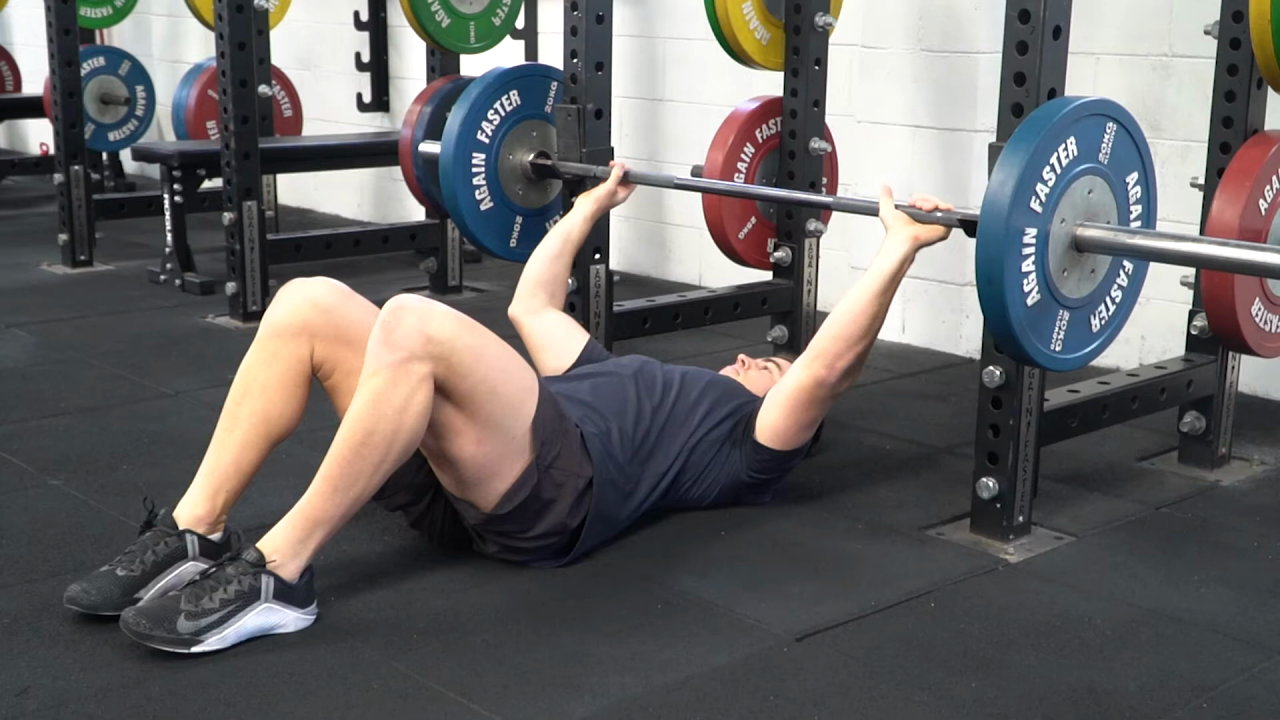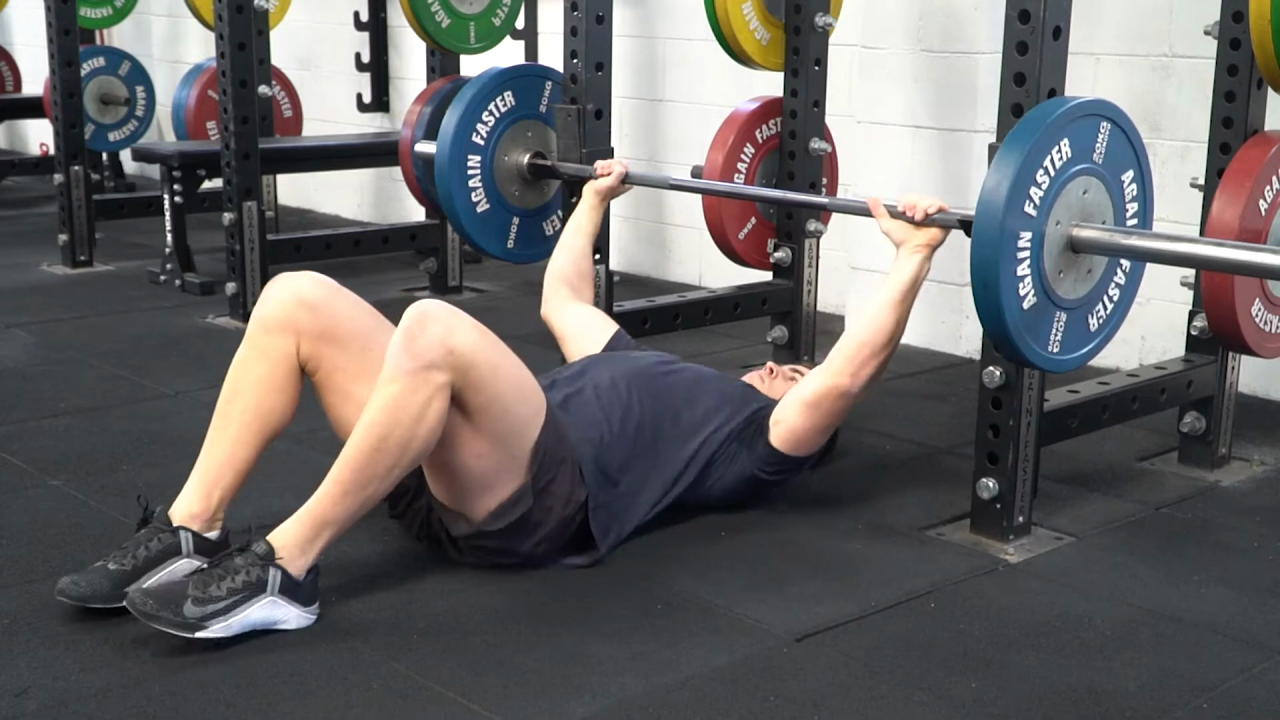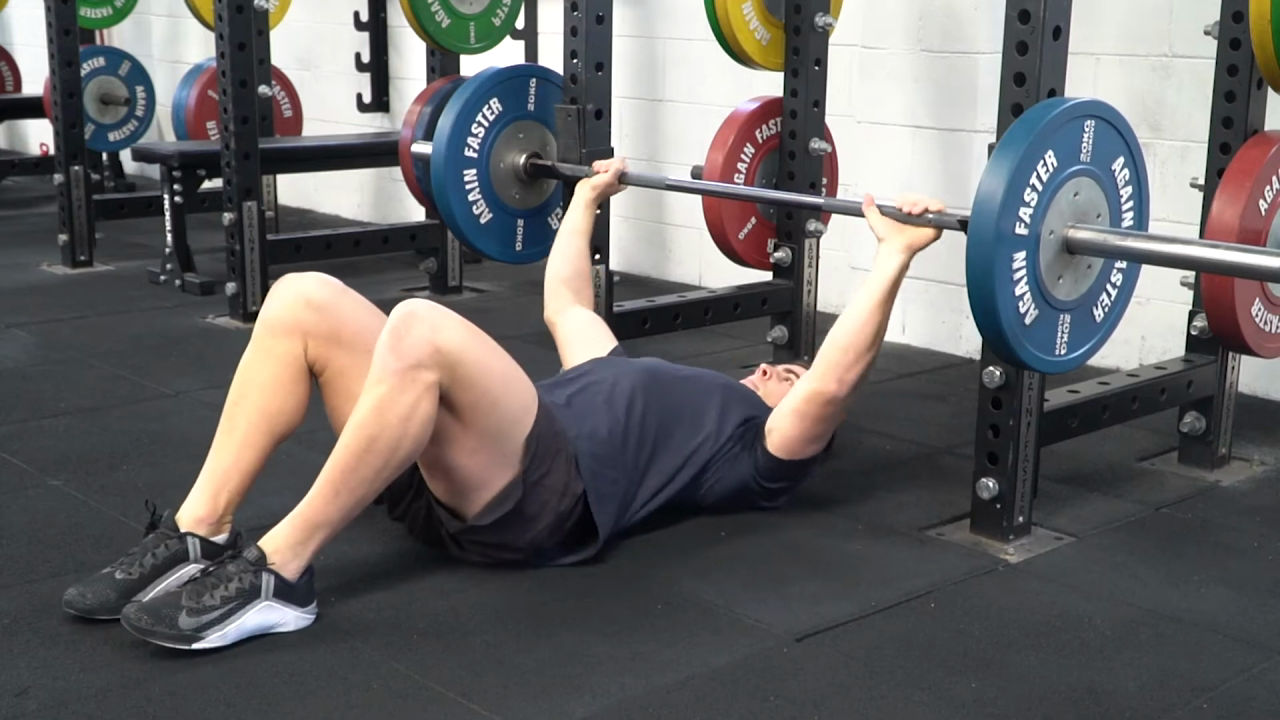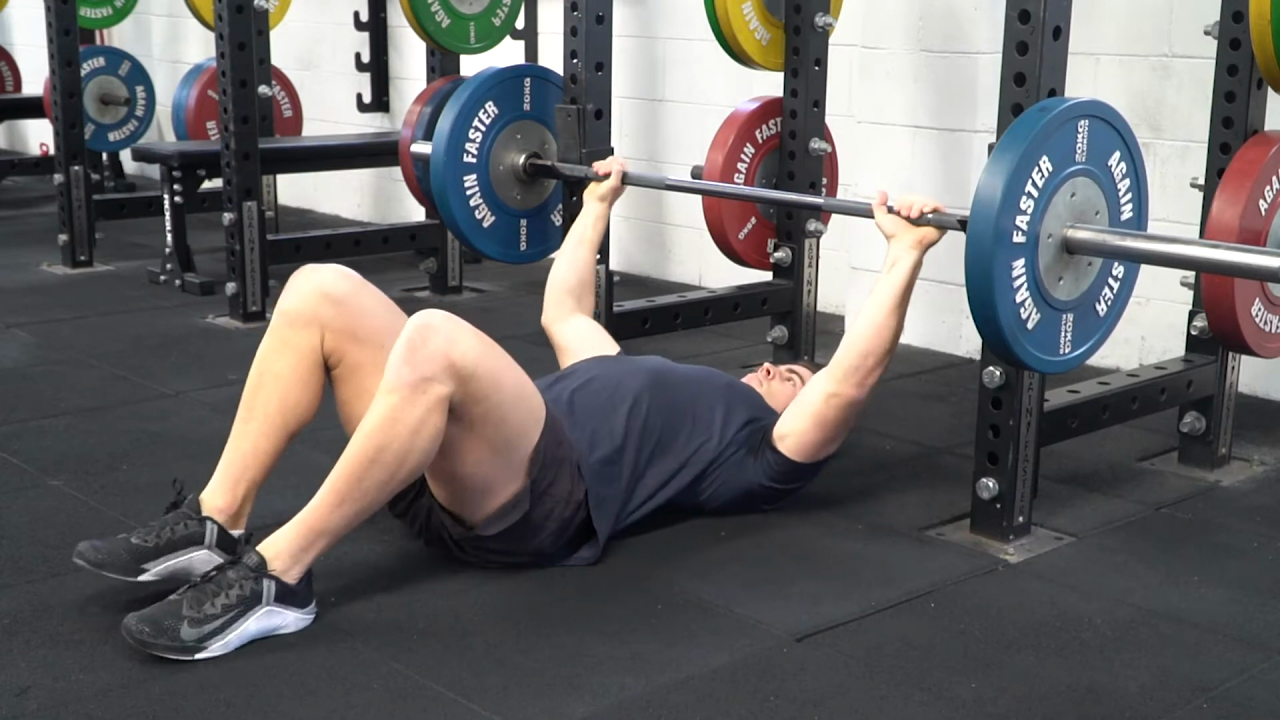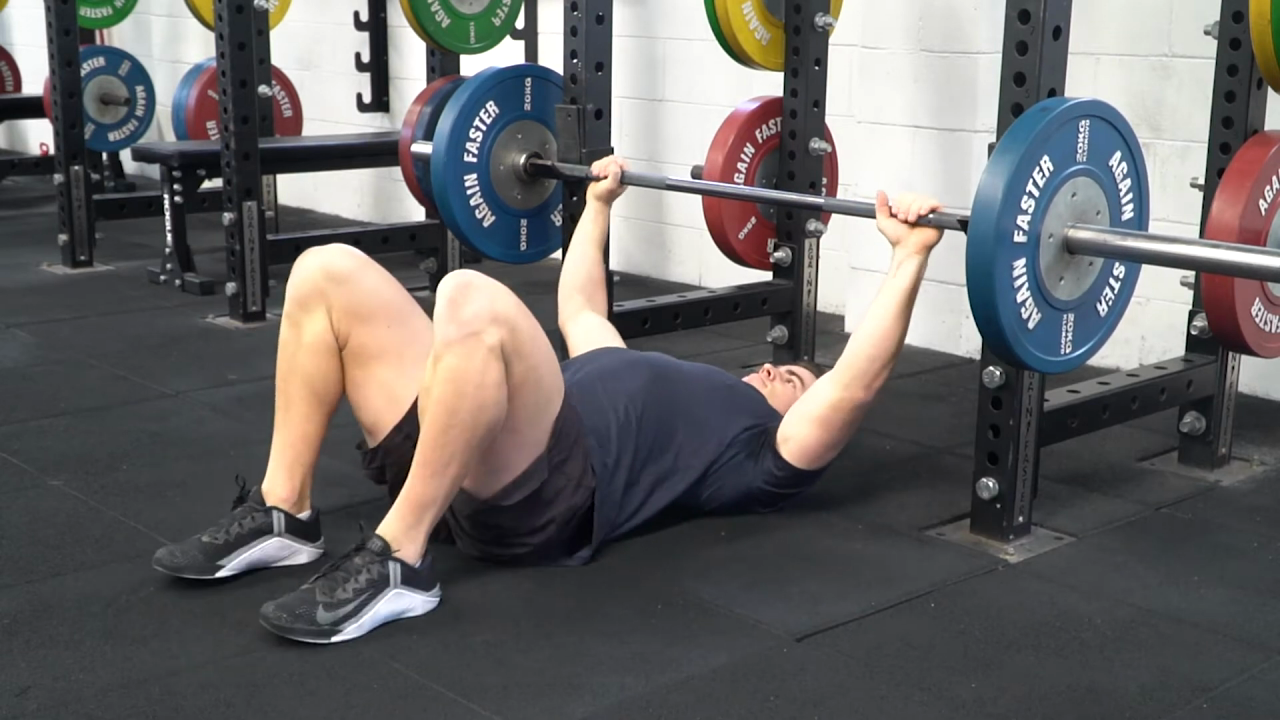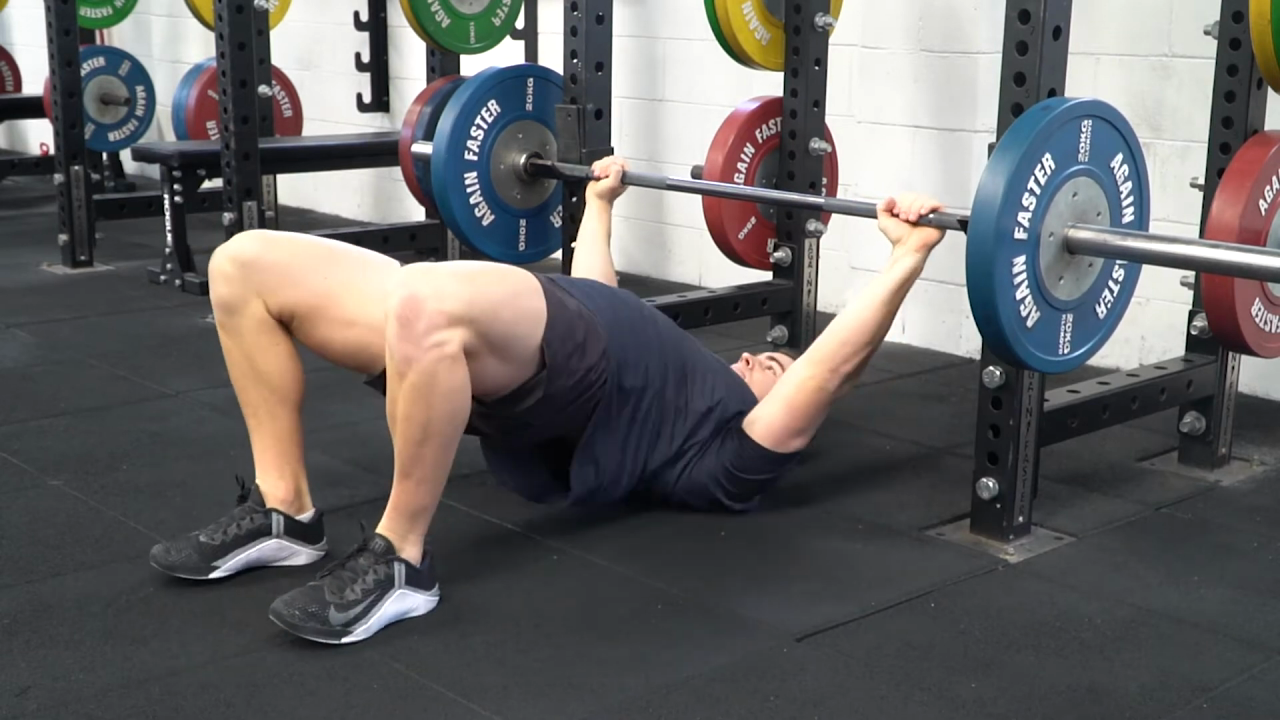
dt=0.5s
person 1, frame 1
left shoulder: (752, 442)
right shoulder: (617, 372)
left elbow: (832, 362)
right elbow: (531, 306)
left wrist: (899, 247)
right wrist: (589, 204)
left hip: (544, 486)
right hip: (449, 475)
left knee: (415, 320)
right knee: (310, 304)
left ankle: (275, 574)
right ankle: (192, 535)
person 1, frame 2
left shoulder: (761, 442)
right shoulder: (650, 373)
left elbow: (849, 373)
right elbow: (563, 302)
left wrist: (911, 256)
right wrist: (592, 201)
left hip: (537, 494)
right hip: (444, 474)
left knee: (433, 325)
right knee: (299, 298)
left ankle: (282, 571)
right ankle: (190, 532)
person 1, frame 3
left shoulder: (764, 453)
right shoulder: (648, 385)
left elbow: (836, 378)
right elbow: (566, 309)
left wrist: (896, 253)
right wrist: (585, 203)
left hip: (539, 491)
right hip: (446, 475)
left knee: (420, 327)
right knee: (304, 300)
left ankle: (277, 572)
right ankle: (199, 536)
person 1, frame 4
left shoulder: (765, 452)
right shoulder: (647, 382)
left elbow: (850, 382)
right elbow: (563, 311)
left wrist: (904, 255)
right wrist: (596, 206)
left hip: (543, 490)
right hip: (449, 476)
left knee: (434, 338)
right knee: (321, 291)
left ankle: (273, 576)
right ankle: (214, 524)
person 1, frame 5
left shoulder: (763, 459)
right shoulder: (660, 393)
left elbow: (855, 381)
right elbow: (579, 312)
left wrist: (910, 256)
right wrist: (598, 206)
left hip: (541, 482)
right hip: (451, 444)
left knee: (472, 297)
right knee: (329, 272)
left ankle: (397, 560)
right ankle: (281, 514)
person 1, frame 6
right shoulder: (684, 392)
left elbow: (833, 365)
right elbow: (591, 291)
left wrist: (908, 255)
right wrist: (598, 202)
right hip: (449, 334)
left knee: (423, 307)
right knee: (243, 265)
left ankle: (398, 561)
right ankle: (283, 514)
